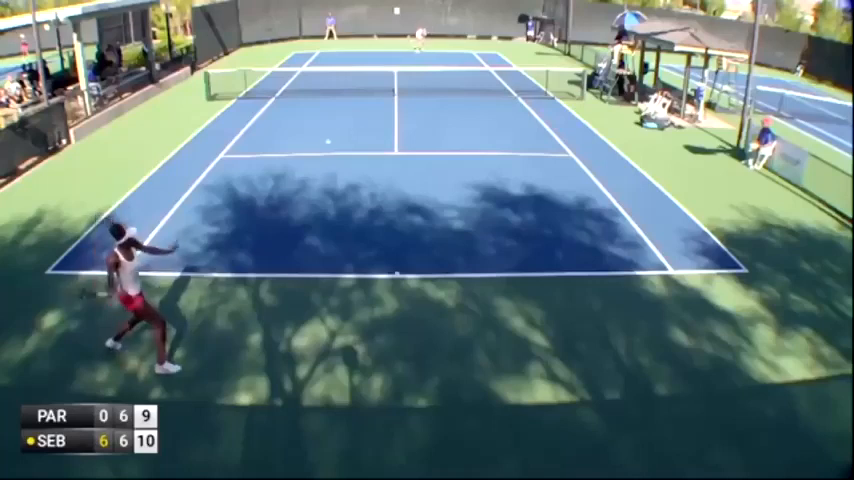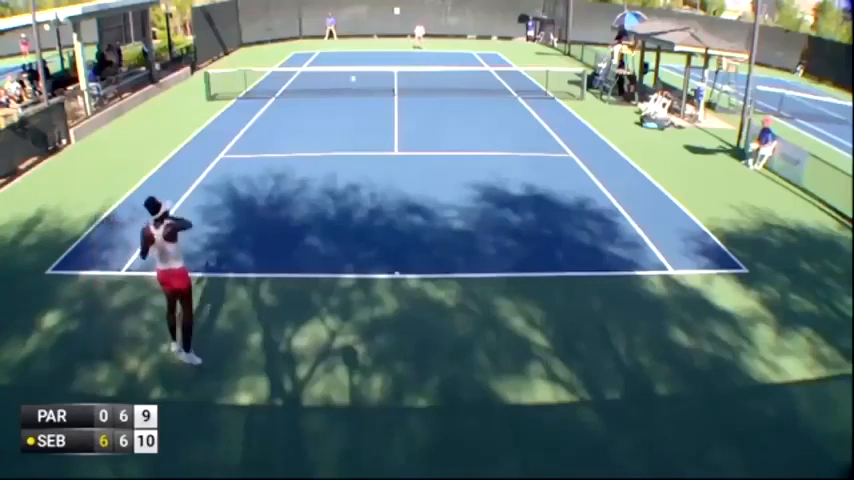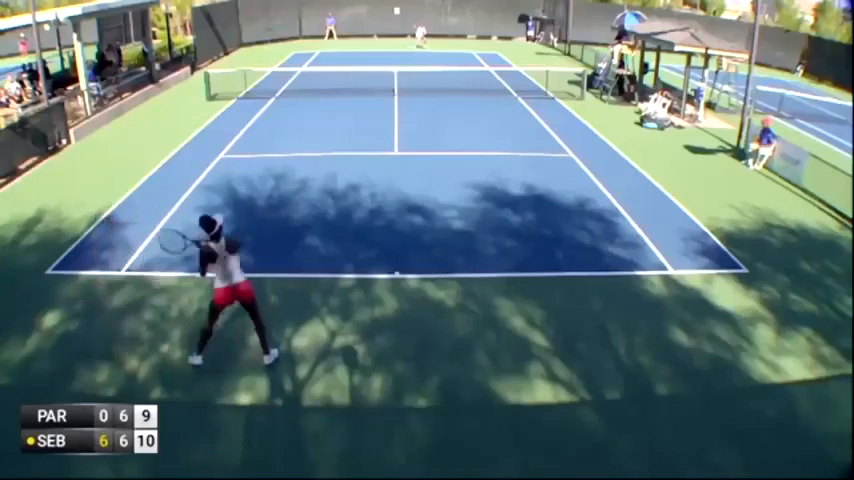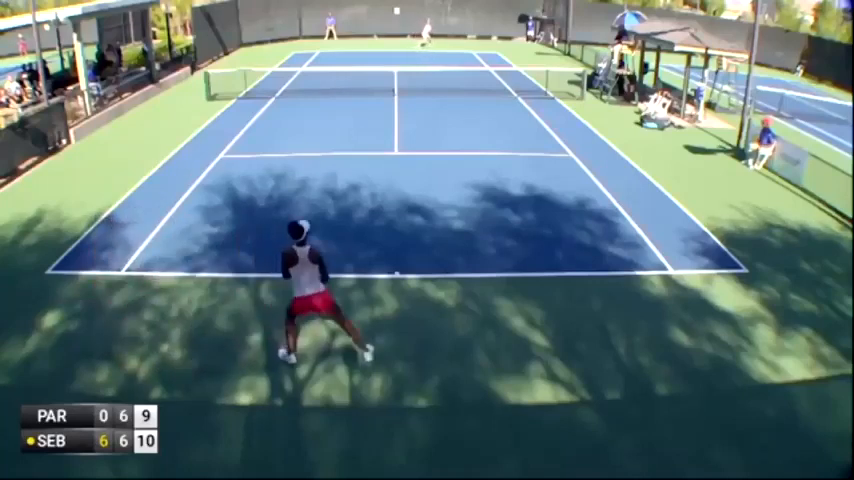
dt=0.4s
person 1, frame 1
left shoulder: (132, 246)
right shoulder: (113, 257)
left elbow: (148, 249)
right elbow: (110, 279)
left wrist: (168, 251)
right wrist: (113, 289)
left hip: (136, 293)
right hip: (131, 297)
left knee: (138, 317)
right knee: (160, 323)
left ankle: (114, 341)
right ankle: (161, 364)
person 1, frame 2
left shoulder: (146, 231)
right shoulder: (171, 227)
left elbow: (143, 256)
right elbow: (188, 224)
right wrist: (171, 217)
left hip: (162, 274)
right hip: (178, 273)
left knee: (171, 307)
right knee: (187, 312)
left ankle: (174, 343)
right ankle: (186, 352)
person 1, frame 3
left shoulder: (205, 251)
right shoulder: (230, 243)
left elbow: (203, 273)
left hip: (223, 290)
right hip: (242, 286)
left knee: (210, 322)
right knee: (256, 319)
left ankle: (198, 355)
right ankle: (267, 354)
person 1, frame 4
left shoulder: (287, 254)
right shoulder: (315, 253)
left elbow: (286, 275)
right elbow: (325, 278)
left hip: (302, 299)
right hip: (321, 296)
left knee: (290, 318)
right knee: (343, 320)
left ankle: (290, 353)
right ankle: (365, 351)
